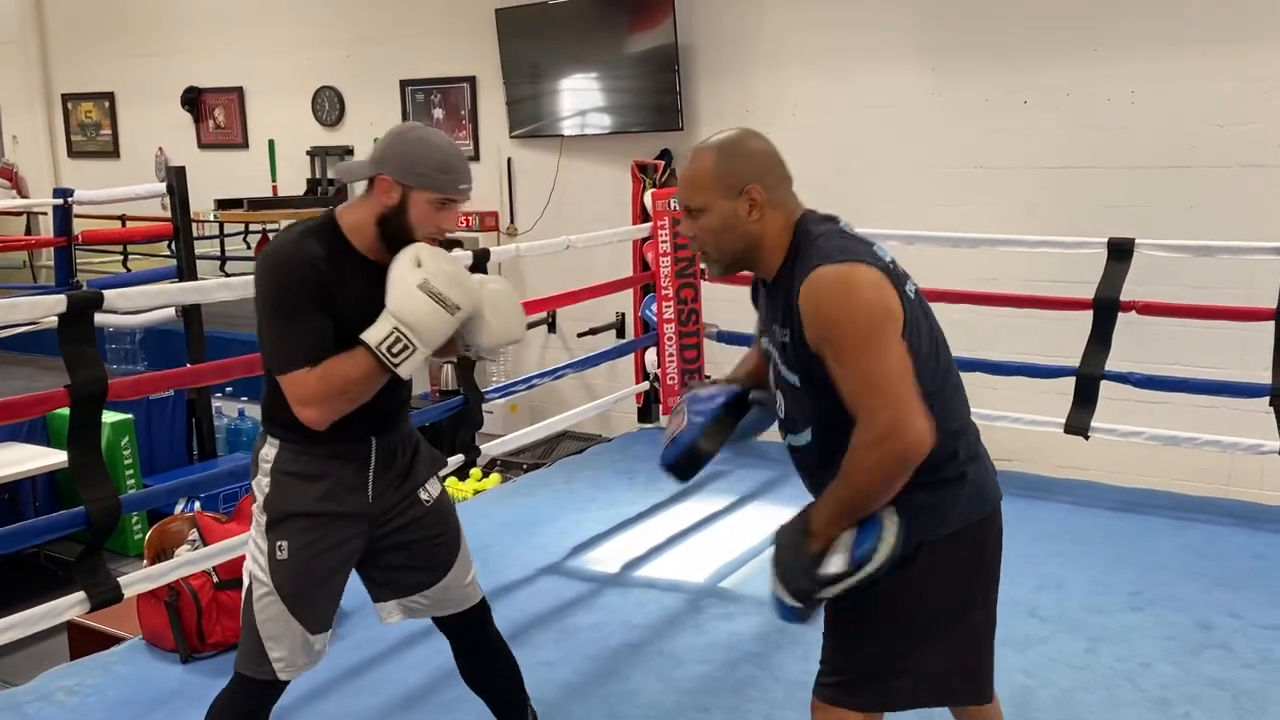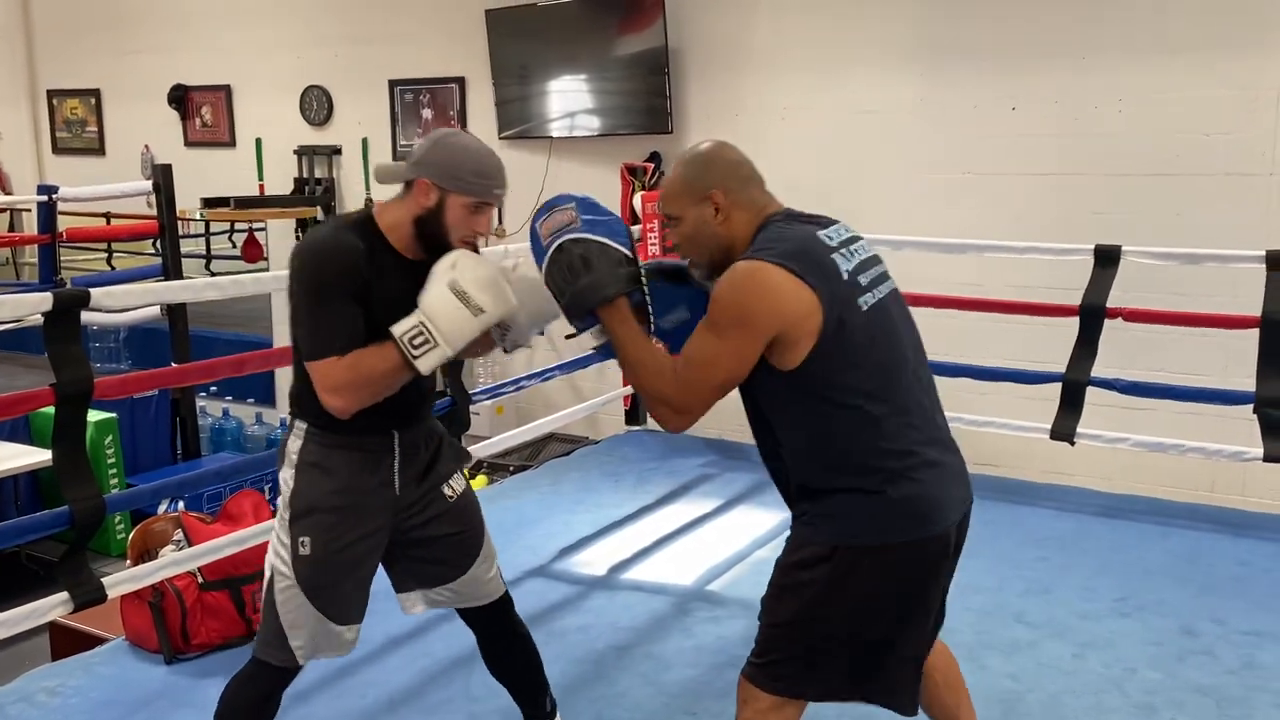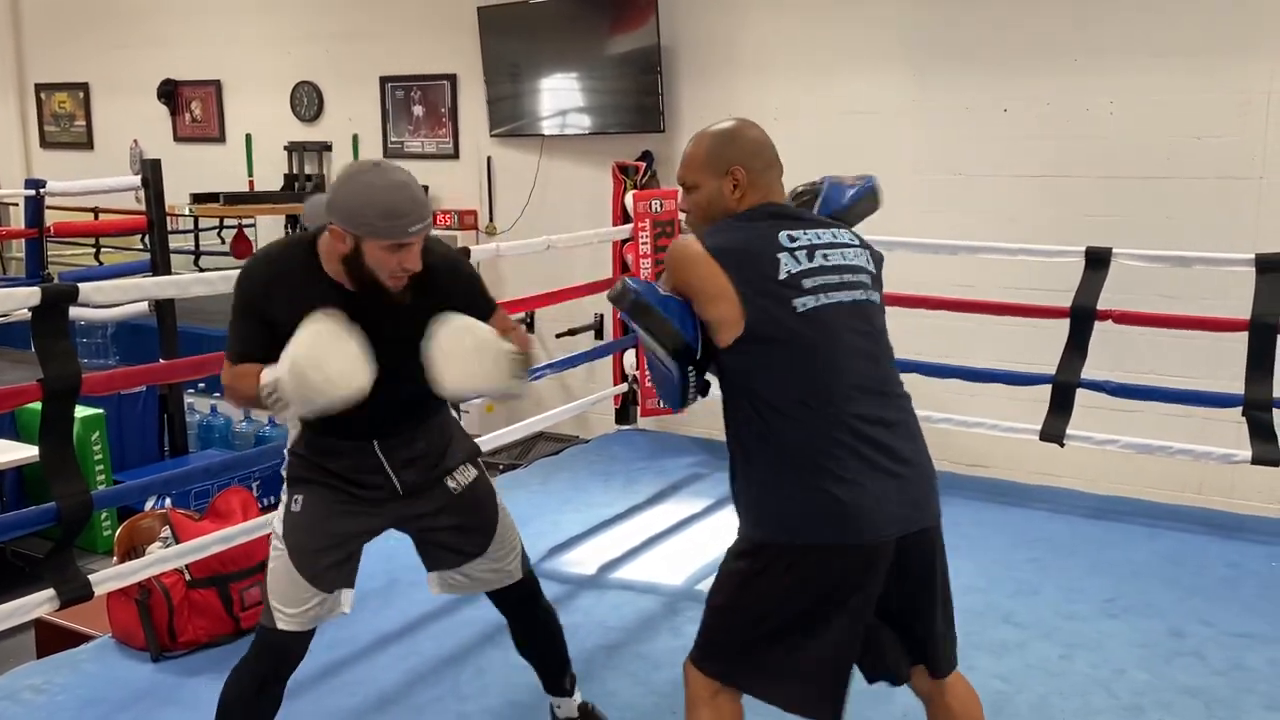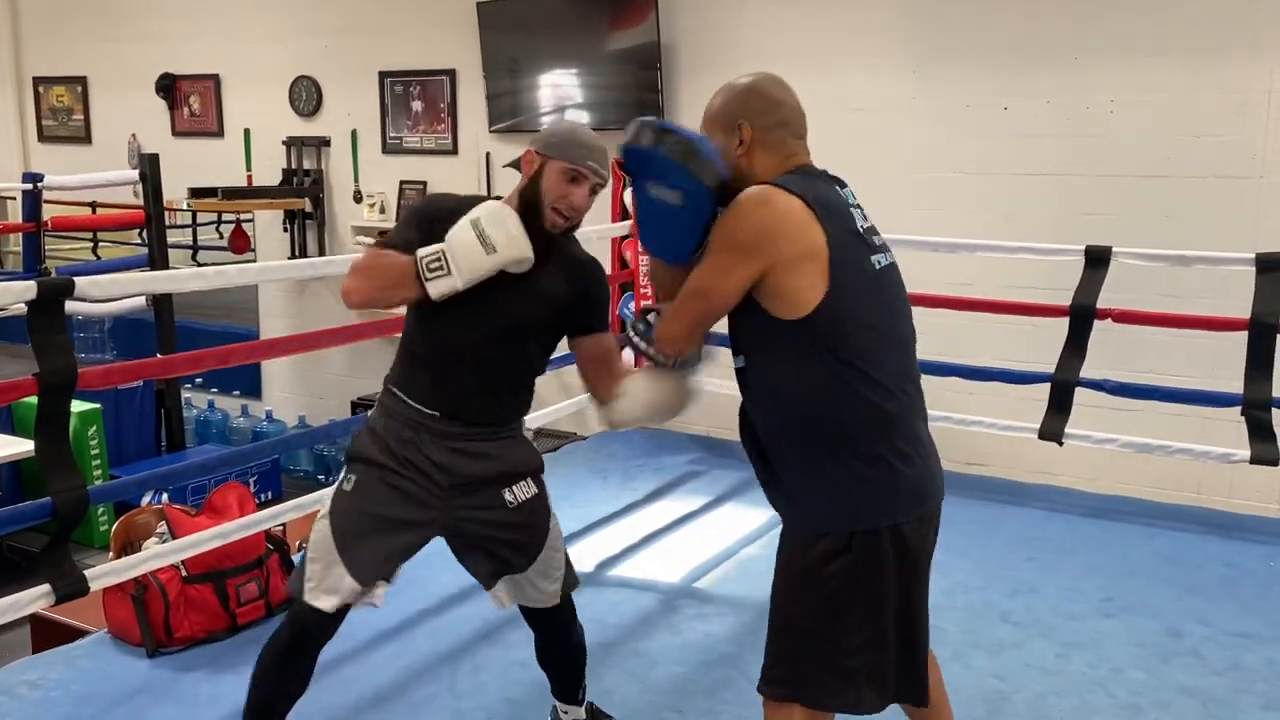
dt=1s
person 1, frame 1
left shoulder: (833, 283)
right shoulder: (778, 266)
left elbow: (900, 435)
right elbow: (780, 352)
left wrist: (818, 528)
right wrist: (726, 396)
left hip: (925, 516)
right hip: (939, 504)
right knee: (954, 655)
person 1, frame 2
left shoulder: (757, 279)
right shoulder: (827, 238)
left elbow: (676, 405)
left wrist: (607, 301)
left hip: (867, 521)
right hip: (938, 494)
right knee: (911, 641)
person 1, frame 3
left shoulder: (697, 256)
right shoulder: (859, 249)
right wrist: (704, 328)
left hip: (806, 526)
right hip: (908, 505)
right knee: (931, 669)
person 1, frame 4
left shoulder: (762, 210)
right shoulder: (829, 203)
left elbow: (673, 336)
right elbow: (675, 283)
left wrist: (653, 339)
right wrist: (673, 238)
left hip: (852, 501)
right hip: (901, 480)
right knee: (898, 640)
person 2, frame 1
left shoulder: (417, 252)
right shoulder: (297, 260)
left elbow: (437, 339)
right elbow: (313, 404)
left wrist: (478, 327)
right wrist: (403, 331)
left hip: (398, 459)
right hip: (308, 481)
left knee: (469, 616)
person 2, frame 2
left shoulder: (448, 254)
right shoulder: (333, 254)
left elbow: (477, 344)
right elbow: (341, 393)
left wrist: (516, 320)
right wrist: (435, 325)
left hip: (420, 453)
right hip: (334, 467)
left knee: (493, 609)
right knee: (279, 657)
person 2, frame 3
left shoulder: (439, 267)
right shoulder: (273, 275)
left elbow: (506, 335)
right elbow: (238, 379)
left wrist: (502, 358)
right wrist: (287, 386)
left hip: (429, 452)
right hip: (329, 466)
left knee: (520, 590)
right knee: (279, 644)
person 2, frame 4
left shoulder: (578, 273)
right shoulder: (442, 217)
left elbow: (608, 381)
right elbow: (359, 287)
right wrist: (453, 259)
left hip: (496, 458)
right hip: (398, 445)
left knee: (551, 608)
right knee: (309, 619)
